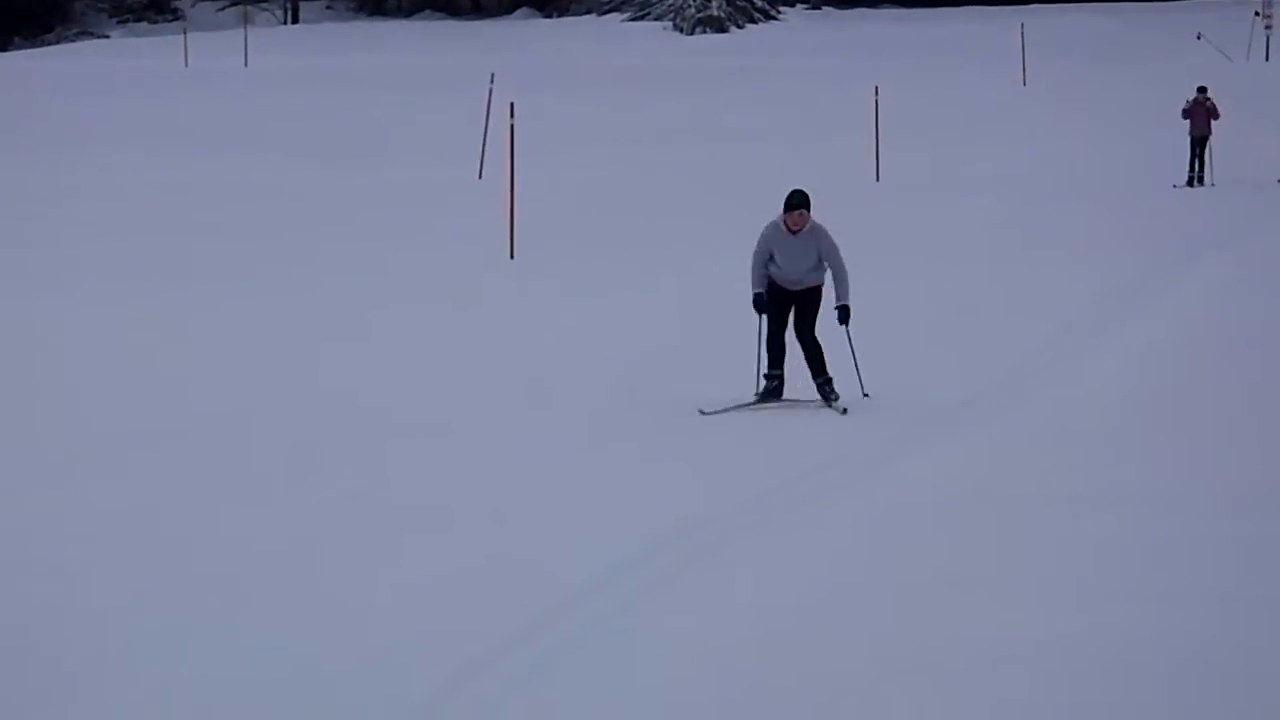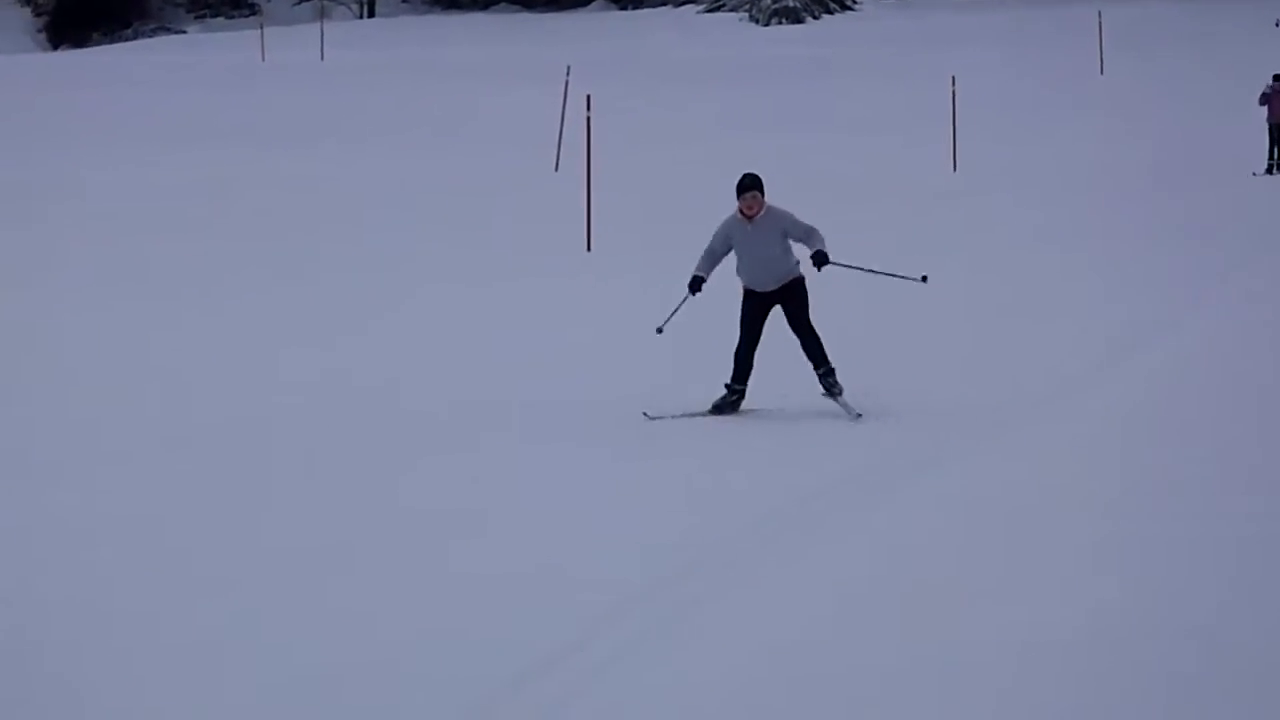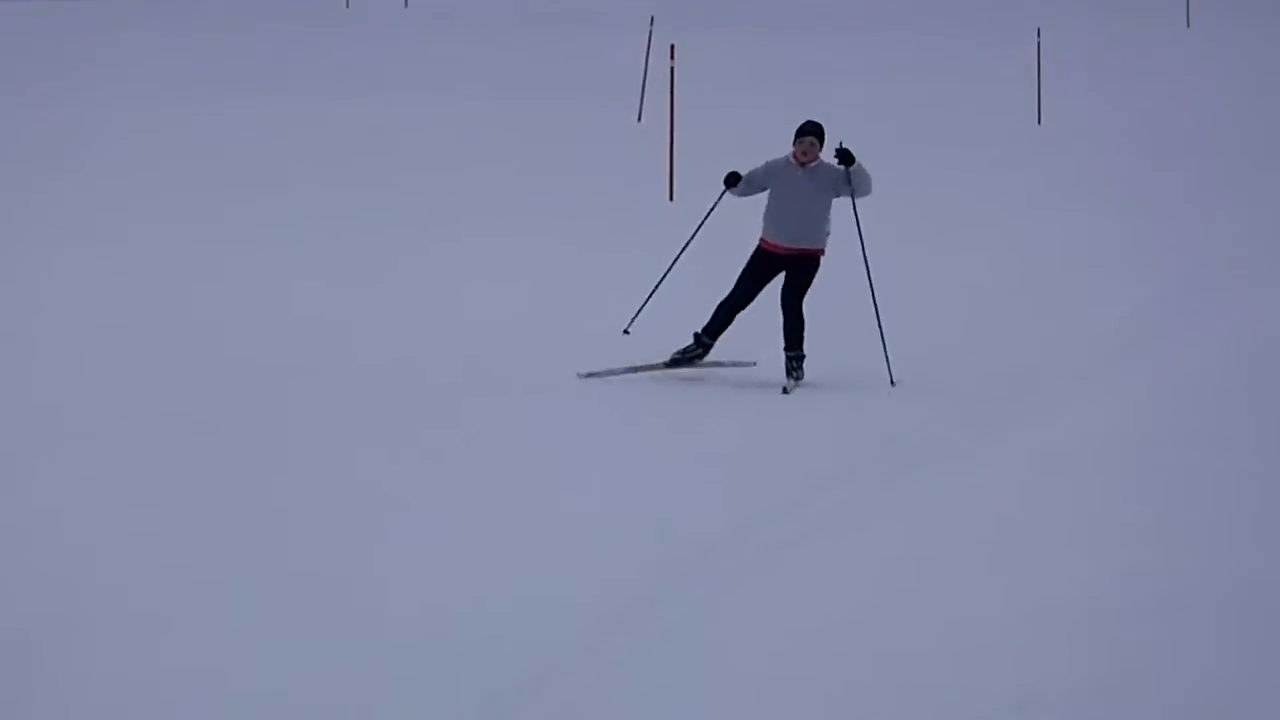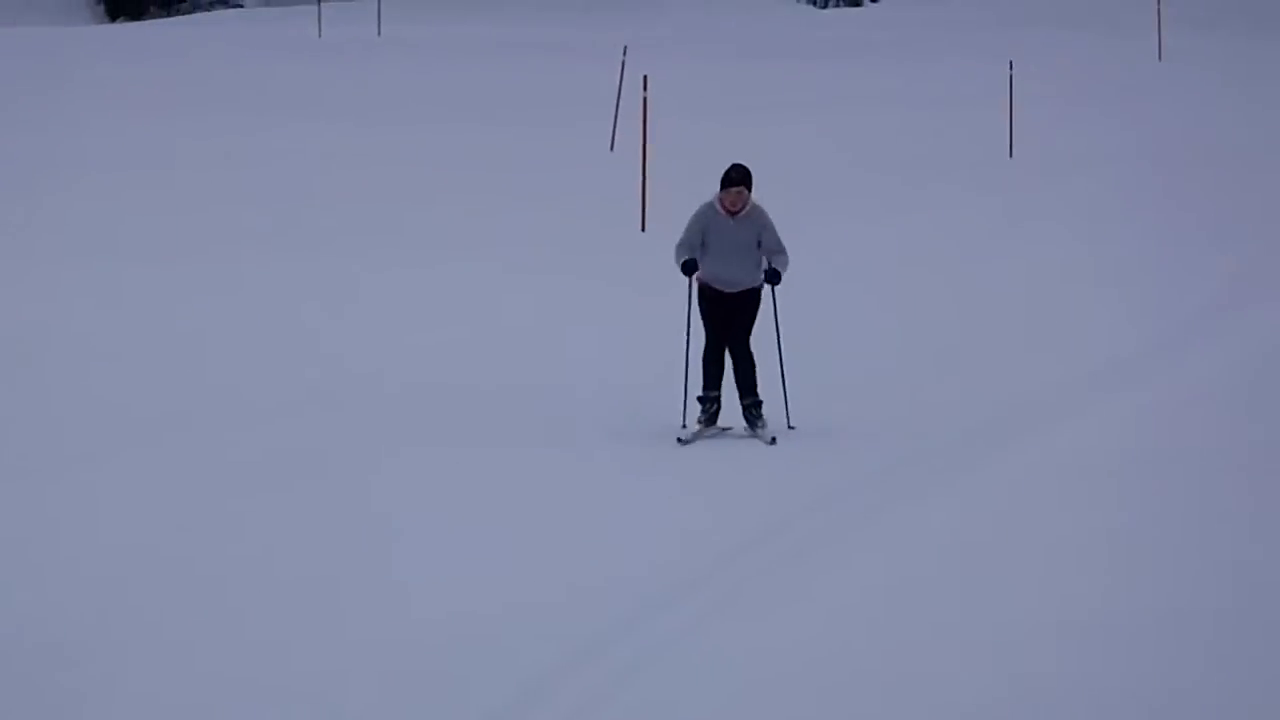
dt=0.5s
person 1, frame 1
left shoulder: (819, 234)
right shoulder: (772, 231)
left elbow: (837, 266)
right elbow: (759, 261)
left wrist: (843, 302)
right wrist: (757, 291)
left hip: (809, 288)
right hip: (777, 287)
left knee: (805, 334)
right knee: (775, 330)
left ankle: (824, 384)
right ankle: (774, 382)
person 1, frame 2
left shoulder: (778, 217)
right shoulder: (731, 225)
left elbow: (810, 233)
right elbow: (713, 252)
left wrist: (819, 250)
right wrist: (700, 274)
left hip: (789, 282)
right hip: (754, 291)
left knee: (802, 326)
right knee: (747, 342)
left ankle: (825, 374)
right ankle: (736, 392)
person 1, frame 3
left shoulder: (829, 174)
right shoulder: (776, 167)
left elbow: (863, 189)
right elbow: (745, 187)
left wrist: (851, 165)
right wrist: (733, 181)
left hip: (807, 253)
right hip: (770, 249)
left knee: (791, 302)
right knee: (738, 298)
left ankle: (793, 360)
right ankle: (703, 344)
person 1, frame 4
left shoulder: (759, 216)
right shoulder: (705, 213)
left elbow: (779, 253)
right elbow: (683, 248)
left wrist: (775, 270)
right wrist: (687, 262)
left hip: (747, 291)
right hip: (710, 288)
left knee: (739, 345)
right knee: (715, 342)
left ankle: (751, 405)
right ankle: (710, 401)
